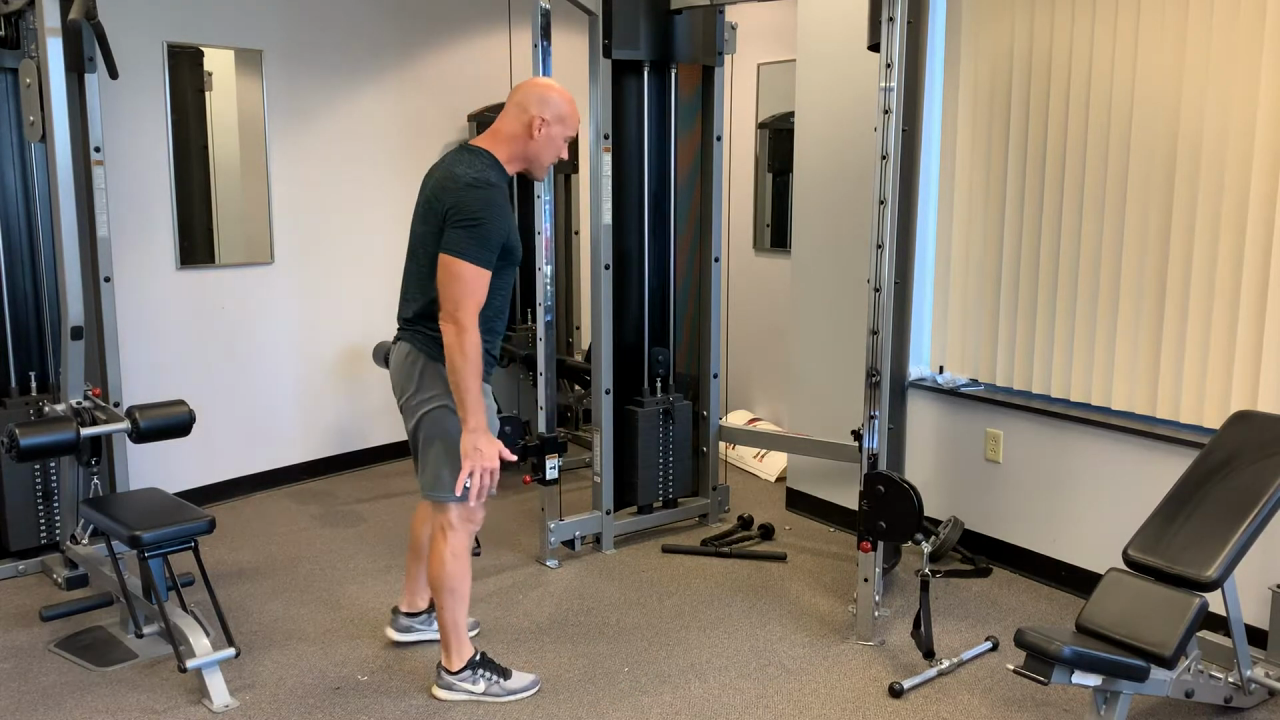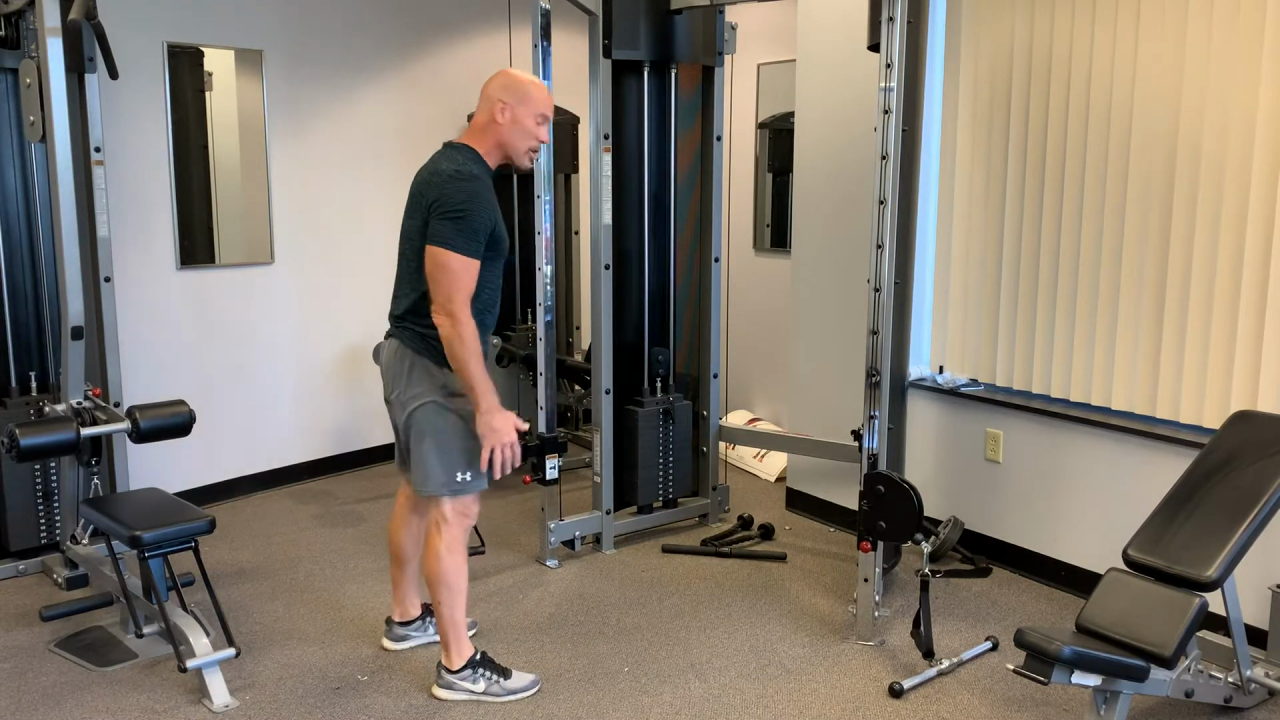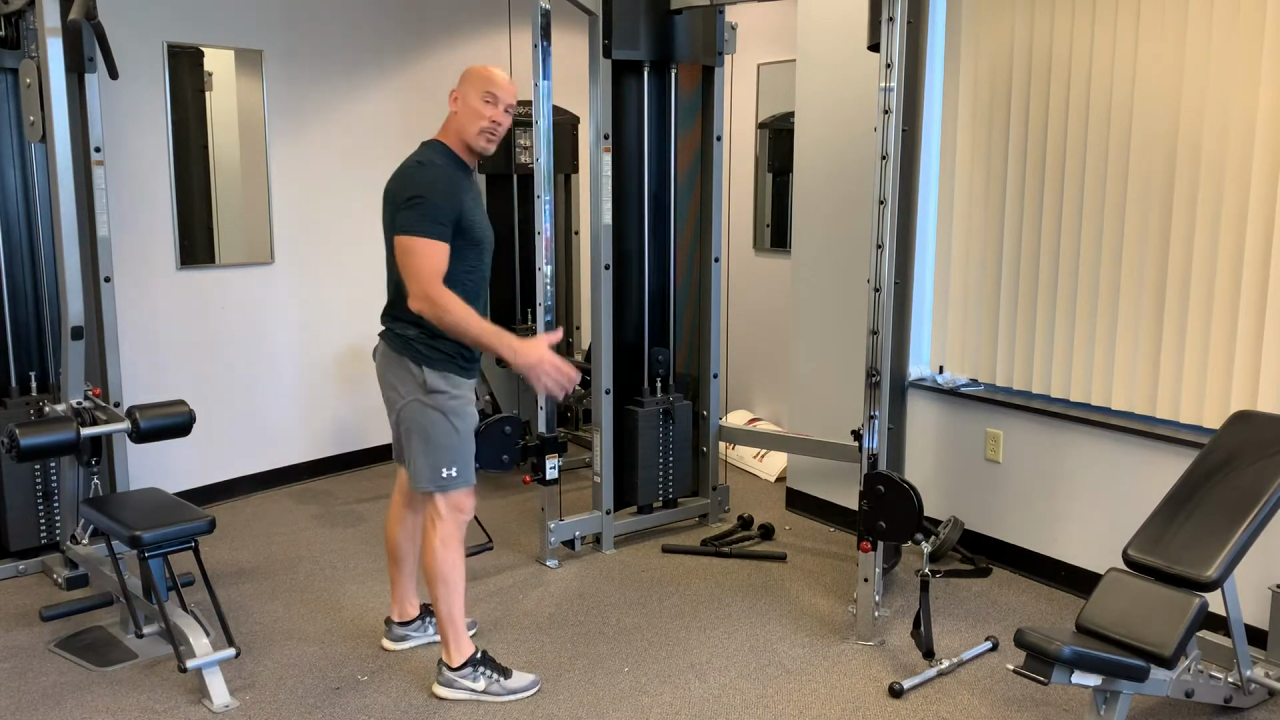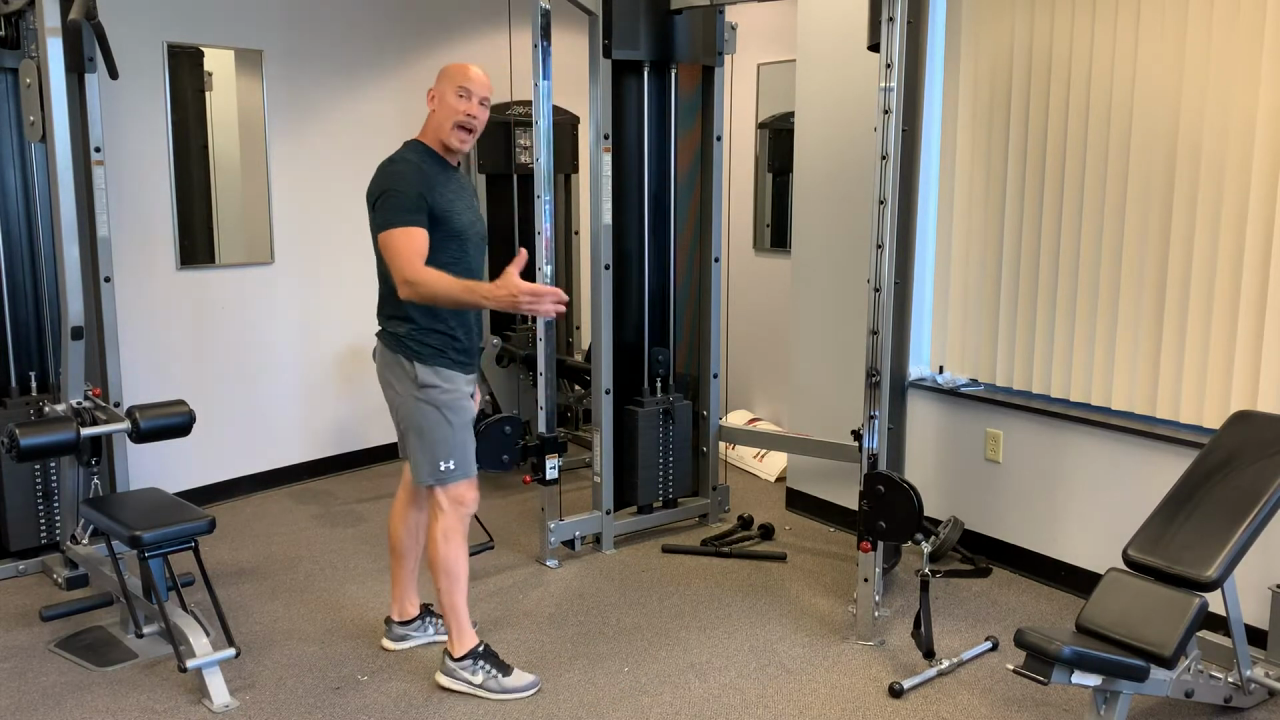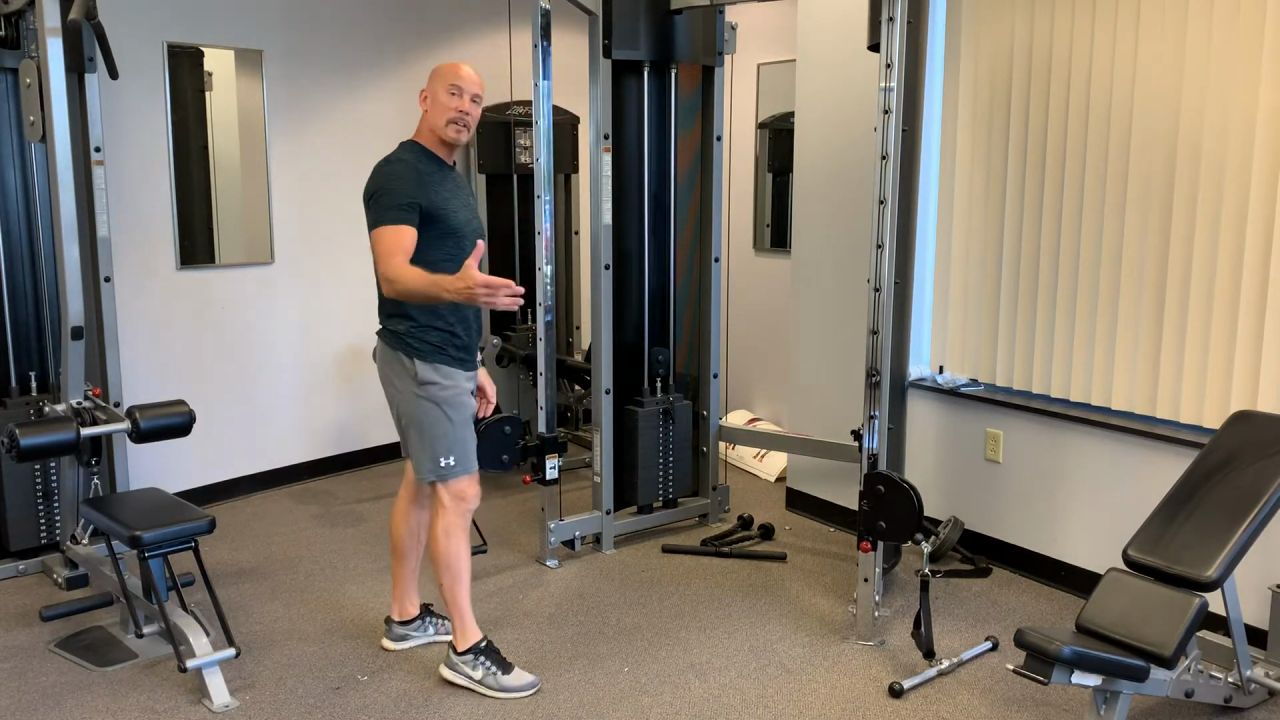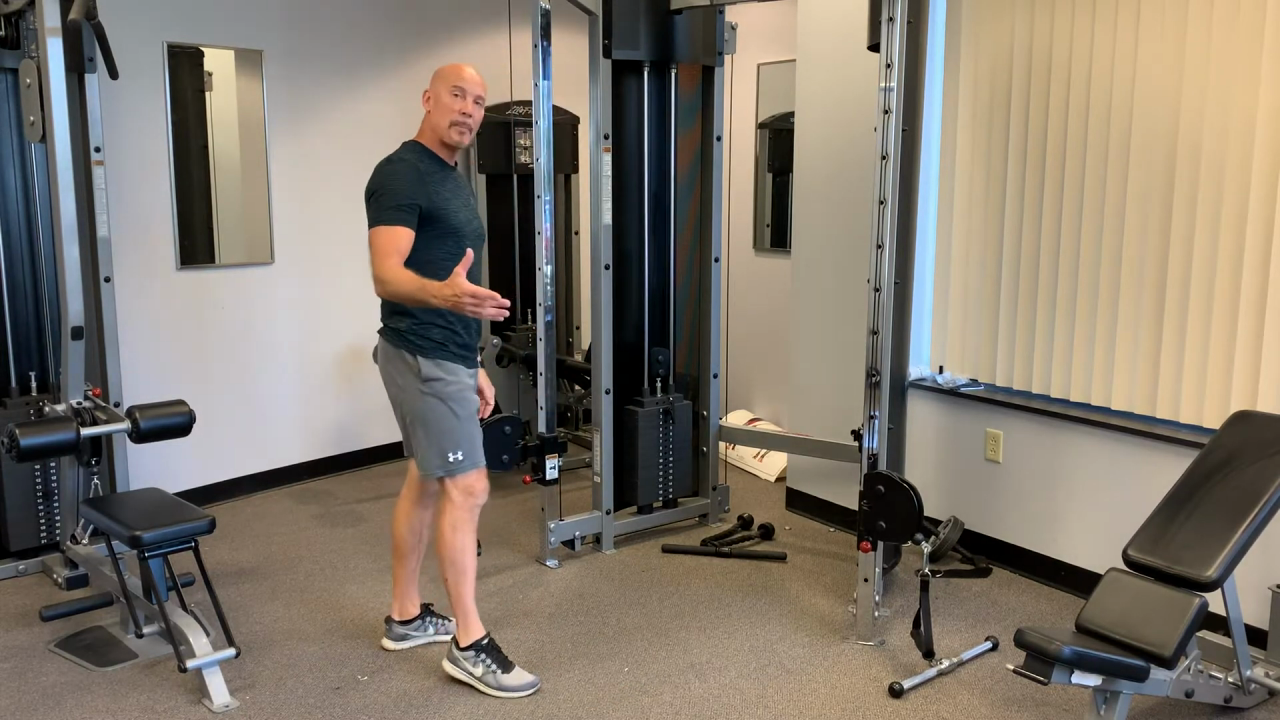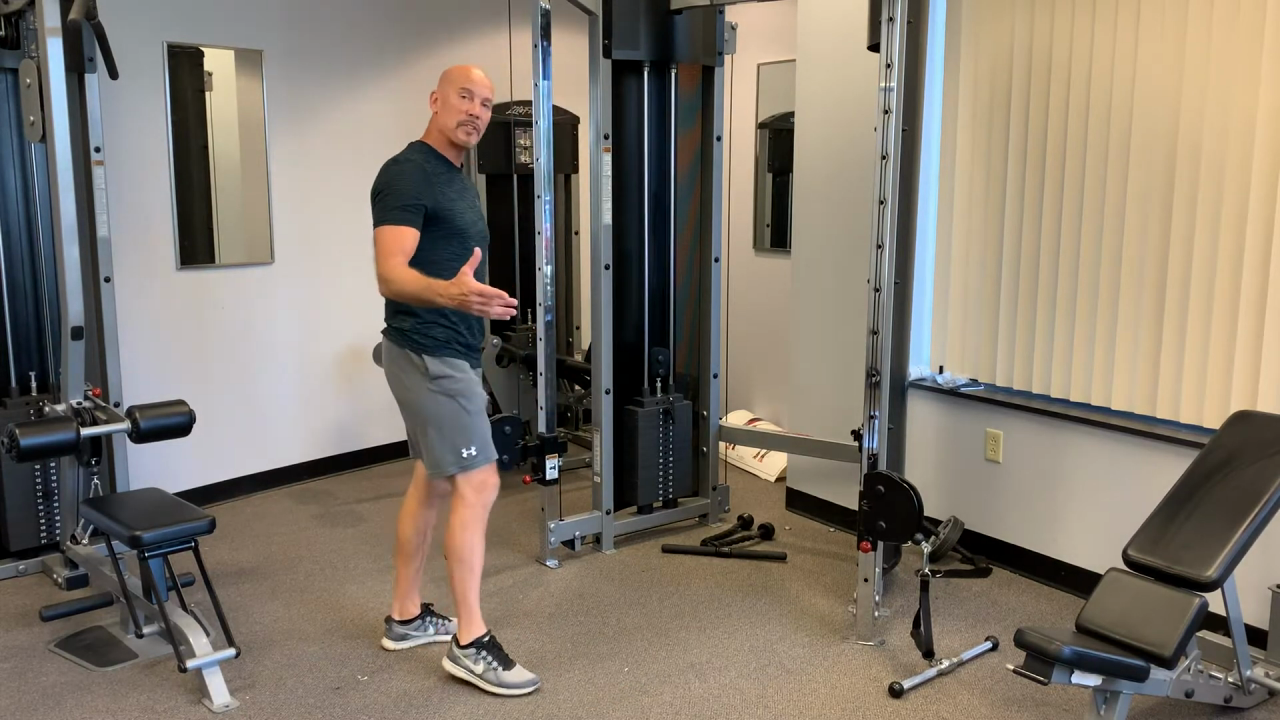
dt=0.2s
person 1, frame 1
left shoulder: (459, 167)
right shoulder: (482, 197)
right elbow: (459, 322)
right wrist: (475, 429)
left hip: (419, 356)
right hip: (441, 369)
left knee: (440, 494)
right knee: (461, 513)
left ankle: (414, 610)
right ankle: (459, 666)
person 1, frame 2
left shoulder: (451, 171)
right shoulder: (465, 187)
right elbow: (452, 314)
right wrist: (489, 411)
left hip: (412, 358)
right hip: (434, 368)
left knee: (417, 493)
right knee: (455, 511)
left ankle: (406, 616)
right ankle: (459, 666)
person 1, frame 3
left shoulder: (456, 178)
right shoulder: (424, 177)
right elbow: (425, 295)
right wrist: (517, 351)
left hip: (429, 362)
right hip: (426, 367)
left knee: (415, 489)
right knee: (452, 505)
left ankle: (405, 617)
right ankle: (460, 663)
person 1, frame 4
left shoulder: (456, 180)
right shoulder: (402, 175)
right elbow: (410, 280)
left wrist: (467, 363)
right wrist: (497, 296)
left hip: (444, 360)
right hip: (421, 363)
left knee: (419, 485)
right knee: (456, 499)
left ankle: (406, 616)
right ankle: (464, 654)
person 1, frame 5
left shoulder: (454, 181)
right shoulder: (398, 174)
right elbow: (393, 276)
left wrist: (476, 364)
right wrist: (457, 287)
left hip: (448, 360)
right hip: (421, 361)
left knee: (422, 484)
right knee: (459, 494)
left ankle: (406, 616)
right ankle: (467, 648)
person 1, frame 6
left shoulder: (454, 180)
right shoulder: (400, 174)
right elbow: (387, 275)
left wrist: (475, 366)
right wrist: (444, 296)
left hip: (449, 357)
right hip: (423, 358)
left knee: (426, 482)
right knee: (467, 488)
left ankle: (406, 616)
right ankle: (470, 643)
person 1, frame 7
left shoulder: (460, 182)
right shoulder: (406, 174)
right elbow: (392, 274)
left wrist: (472, 367)
right wrist: (450, 294)
left hip: (450, 355)
right hip: (429, 357)
left knee: (432, 484)
right knee: (477, 486)
left ankle: (407, 615)
right ankle: (471, 642)
